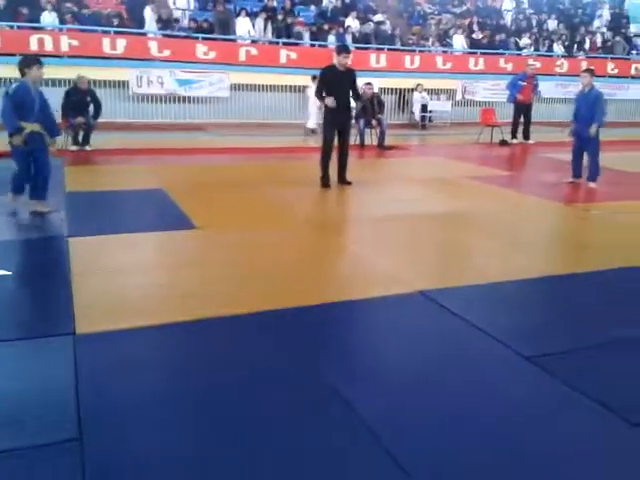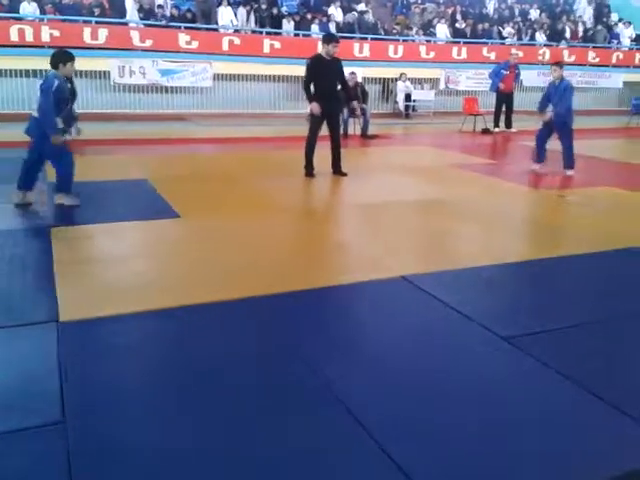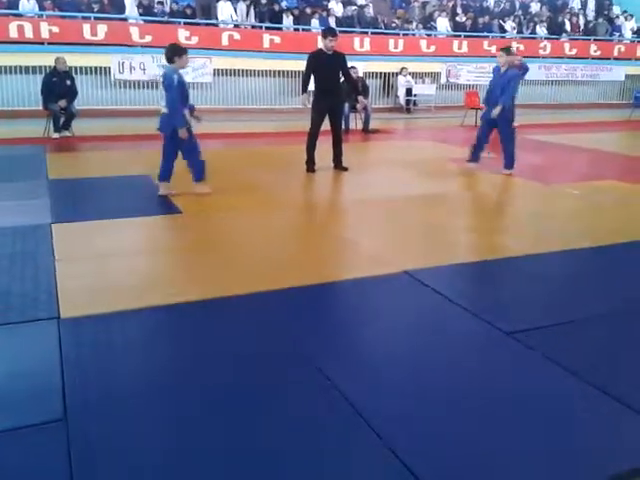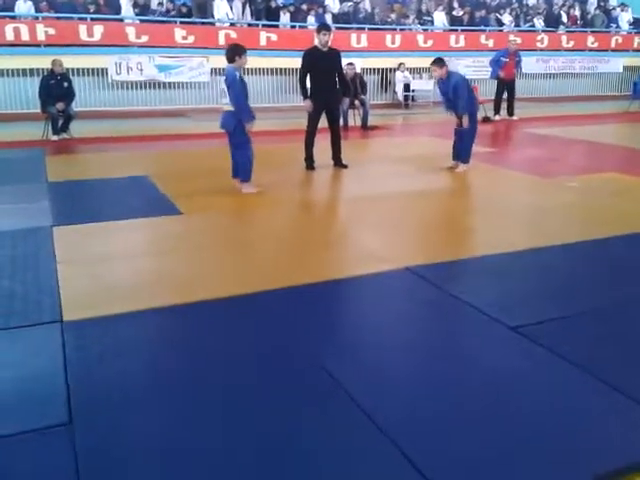
dt=1s
person 1, frame 1
left shoulder: (38, 93)
right shoulder: (16, 89)
left elbow: (47, 116)
left wrist: (53, 134)
right wrist: (15, 134)
left hip: (38, 137)
right hip: (20, 137)
left knee: (43, 170)
right knee: (24, 170)
left ankle: (38, 202)
right ankle: (14, 196)
person 1, frame 2
left shoulder: (61, 83)
right shoulder: (53, 83)
left elbow: (65, 107)
right elbow: (46, 110)
left wrist: (71, 123)
right wrist: (54, 132)
left hip: (42, 128)
right hip: (46, 128)
left knee: (34, 160)
right knee: (65, 160)
left ankle: (22, 195)
right ankle: (62, 194)
person 1, frame 3
left shoulder: (169, 74)
right shoulder: (173, 76)
right elbow: (174, 104)
left wrist: (191, 110)
right wrist: (181, 126)
left hip: (170, 120)
right hip: (175, 122)
left knee: (170, 154)
right knee: (192, 152)
left ankle: (164, 185)
right ankle: (199, 183)
person 1, frame 4
left shoulder: (228, 73)
right shoulder: (235, 75)
right elbow: (239, 101)
left wrist: (245, 118)
right wrist: (247, 120)
left hip: (230, 117)
right hip: (236, 118)
left knee: (237, 149)
right knee: (244, 150)
left ankle: (239, 180)
right ankle: (245, 184)
person 2, frame 1
left shoulder: (351, 73)
right shoulder: (327, 72)
left elbow: (354, 90)
right elbow: (318, 91)
left wrist: (359, 101)
right wrist: (324, 99)
left hip: (346, 114)
right hip: (331, 114)
left knee: (344, 147)
right knee: (327, 146)
left ankle: (342, 176)
right ankle: (325, 178)
person 2, frame 2
left shoulder: (337, 62)
right shoulder: (313, 61)
left elbow: (343, 83)
right elbow: (307, 84)
left wrist: (352, 100)
right wrist: (312, 101)
left hip: (334, 105)
right hip: (318, 105)
left knee: (336, 138)
right knee: (312, 137)
left ankle: (336, 167)
right ankle: (309, 168)
person 2, frame 3
left shoulder: (340, 56)
right shoulder: (314, 56)
left elbow: (348, 76)
right elbow: (307, 76)
left wrist: (358, 94)
right wrist: (305, 92)
left hip: (337, 100)
right hip: (320, 100)
left knee: (337, 132)
right knee: (314, 132)
left ankle: (338, 162)
right ankle: (310, 163)
person 2, frame 4
left shoulder: (335, 53)
right shoulder: (309, 54)
left elbow: (341, 75)
right elbow: (302, 77)
left wrist: (345, 94)
right wrist: (306, 98)
left hip: (333, 98)
right hip: (316, 98)
left knee: (335, 130)
right knee: (311, 130)
left ankle: (337, 159)
right ankle: (309, 161)
person 3, frame 1
left shoulder: (597, 94)
right shoulder: (579, 94)
left elbow: (600, 112)
left wrist: (595, 125)
right wrist: (574, 125)
left hip: (591, 130)
right hip: (579, 129)
left knee: (593, 155)
right knee: (576, 153)
left ankle: (592, 180)
right ankle: (576, 177)
person 3, frame 2
left shoulder: (567, 85)
right shoulder: (551, 85)
left elbow: (565, 103)
right elbow: (545, 99)
left wrist: (552, 113)
right wrist: (541, 111)
left hip: (563, 118)
right hip: (551, 117)
left knee: (567, 143)
right knee: (540, 137)
left ankle: (569, 167)
right ankle: (539, 162)
person 3, frame 3
left shoulder: (514, 74)
right shoulder: (496, 72)
left elbow: (510, 93)
left wrist: (500, 107)
right wrist: (487, 105)
left hip: (505, 111)
right hip: (491, 110)
left knee: (507, 140)
right knee: (482, 135)
left ankle: (508, 167)
right ankle: (473, 159)
person 3, frame 4
left shoulder: (457, 79)
right shoulder: (440, 81)
left elbow: (463, 100)
right elbow: (447, 99)
left wrist: (465, 116)
right wrist: (453, 114)
left hip: (469, 108)
right hip: (459, 108)
left knee: (467, 135)
right knee: (458, 134)
left ankle: (464, 162)
right ankle: (456, 160)
